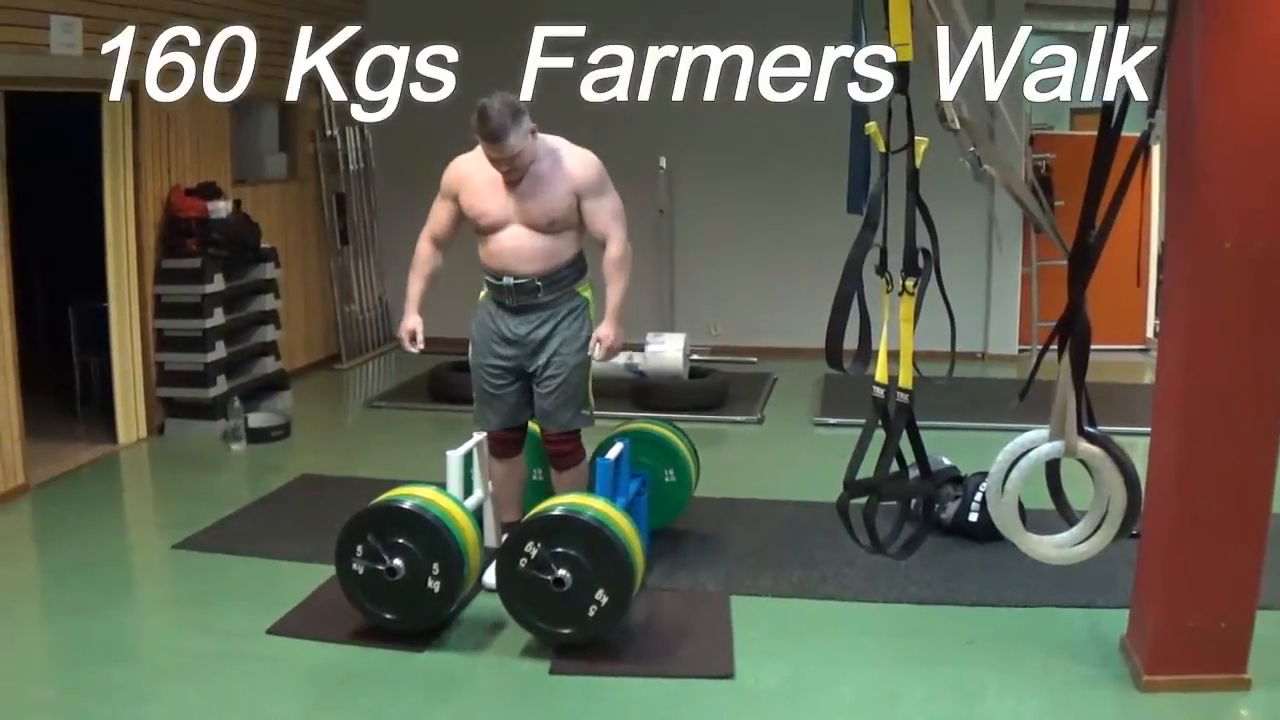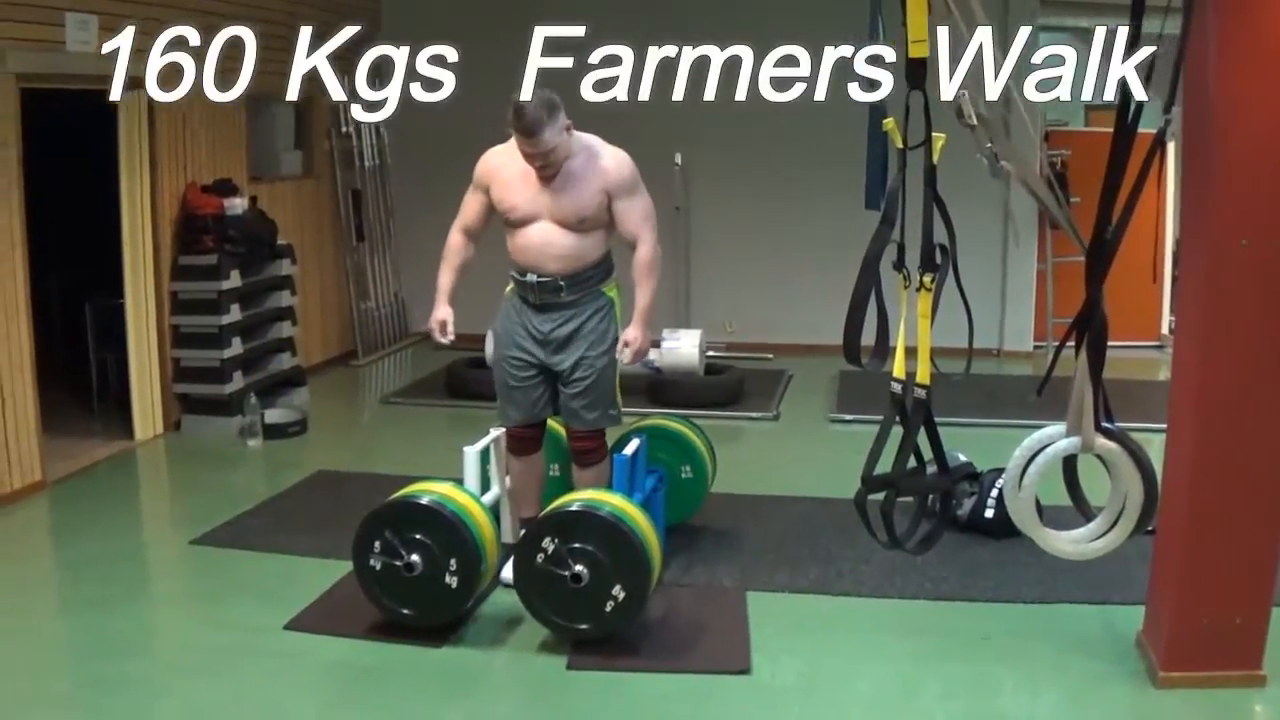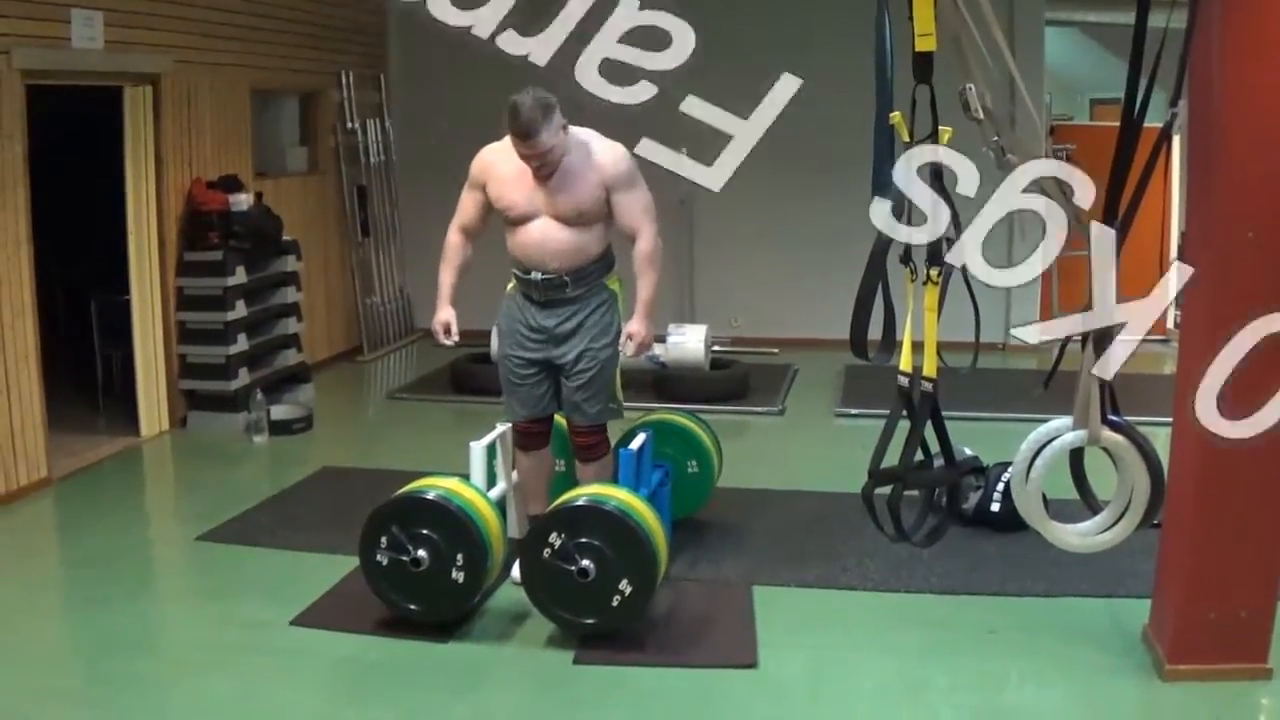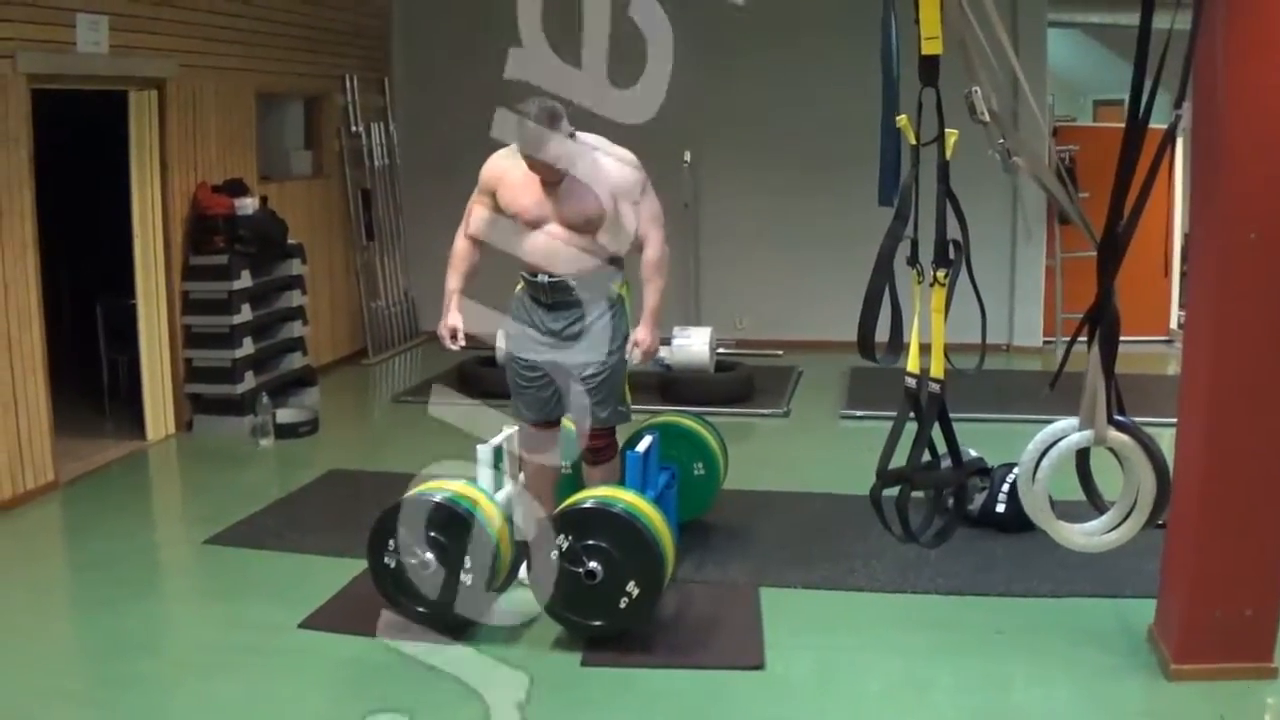
dt=0.4s
person 1, frame 1
left shoulder: (579, 167)
right shoulder: (461, 173)
left elbow: (615, 242)
right elbow: (432, 241)
left wrist: (611, 317)
right wrist: (412, 307)
left hip: (562, 309)
right hip: (496, 311)
left knee: (561, 435)
right knee: (502, 434)
right ankle: (511, 542)
person 1, frame 2
left shoulder: (612, 167)
right shoulder: (494, 165)
left elbow: (645, 244)
right elbow: (463, 232)
left wrist: (639, 320)
right wrist: (443, 298)
left hip: (586, 308)
right hip: (521, 307)
left knee: (585, 433)
right knee: (521, 430)
person 1, frame 3
left shoulder: (608, 160)
right shoulder: (489, 163)
left elbow: (645, 235)
right elbow: (461, 232)
left wrist: (642, 312)
right wrist: (445, 300)
left hip: (587, 303)
right hip: (523, 303)
left knee: (587, 429)
right knee: (528, 426)
person 1, frame 4
left shoulder: (616, 167)
right shoulder: (499, 169)
left elbow: (652, 243)
right elbow: (469, 237)
left wrist: (649, 319)
right wrist: (452, 304)
left hip: (595, 306)
right hip: (531, 307)
left knee: (596, 431)
right knee: (536, 428)
